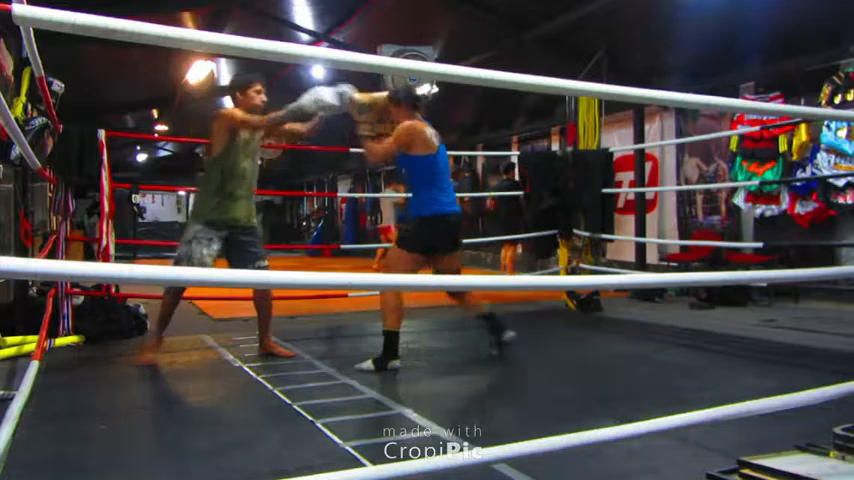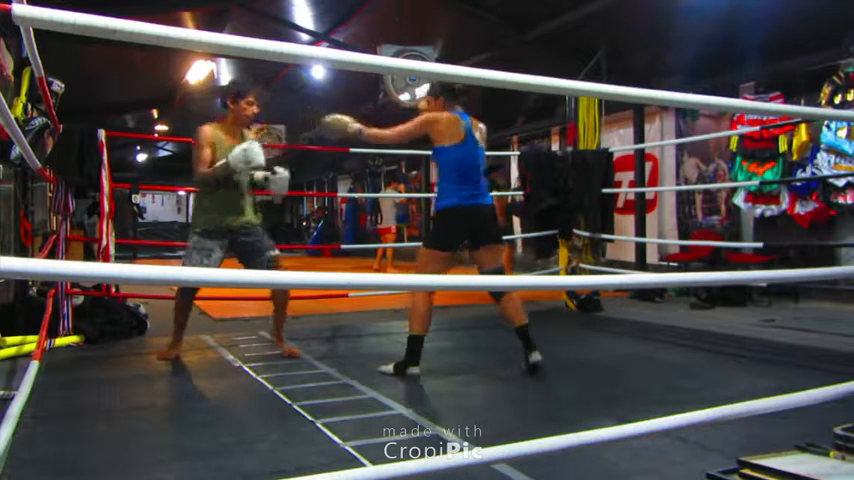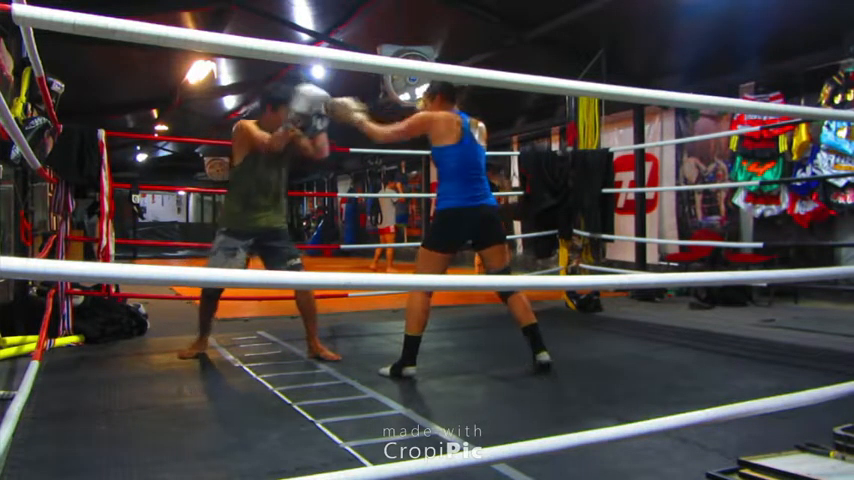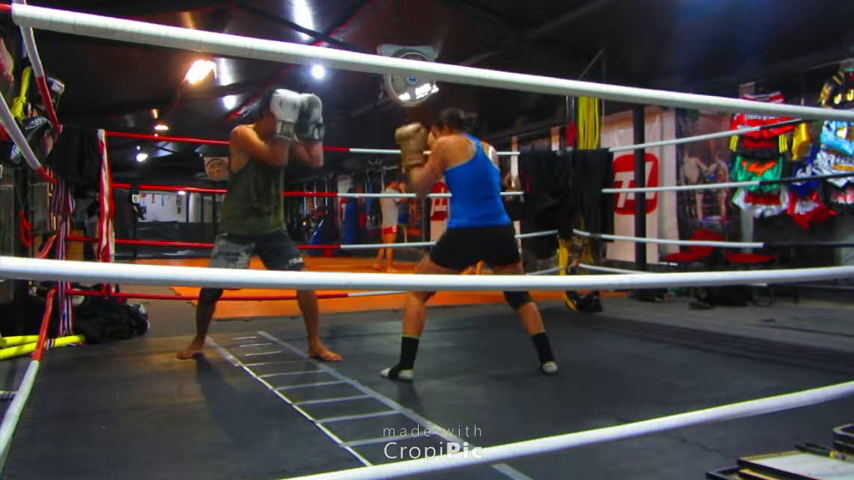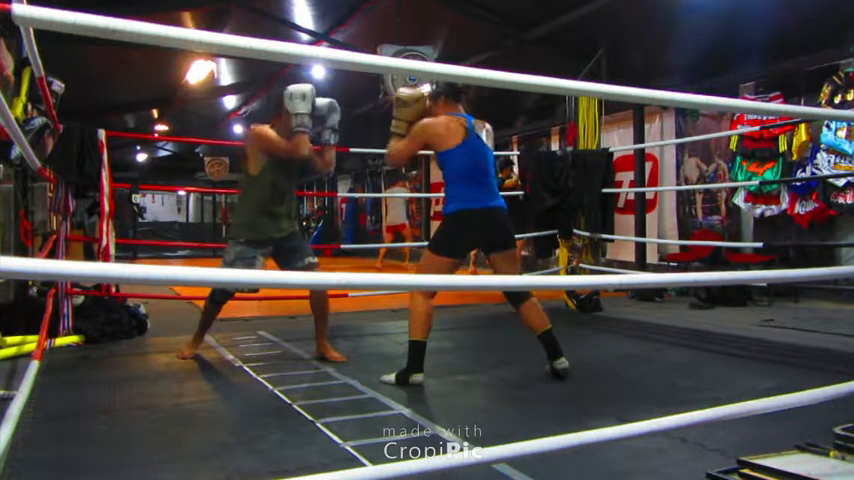
dt=0.5s
person 1, frame 1
left shoulder: (409, 129)
right shoulder: (427, 132)
left elbow: (376, 157)
right elbow: (394, 155)
left hip: (427, 220)
right hip: (449, 217)
left ankle: (388, 356)
right ankle: (500, 331)
person 1, frame 2
left shoulder: (437, 120)
right shoulder: (479, 127)
left elbow: (390, 136)
left wrist: (354, 129)
left hip: (452, 214)
right hip: (483, 212)
left knee: (423, 286)
left ankle: (411, 360)
right ankle: (531, 351)
person 1, frame 3
left shoulder: (433, 119)
right shoulder: (478, 127)
left elbow: (383, 134)
left wrist: (354, 116)
left hip: (453, 215)
right hip: (486, 212)
left knee: (421, 288)
right knee: (508, 286)
left ankle: (407, 362)
right ankle: (539, 350)
person 1, frame 4
left shoulder: (446, 145)
right shoulder: (488, 149)
left elbow: (419, 187)
left wrist: (412, 155)
left hip: (464, 234)
right hip: (500, 232)
left knee: (416, 294)
right knee: (519, 296)
left ankle: (405, 365)
right ankle: (547, 358)
person 1, frame 5
left shoulder: (432, 126)
left elbow: (394, 158)
left wrist: (401, 121)
left hip: (461, 219)
right hip: (496, 217)
left knee: (421, 291)
right knee: (518, 291)
left ankle: (414, 369)
right ankle: (556, 357)
person 2, frame 1
left shoulder: (260, 127)
right shoulder: (226, 117)
left elbow: (300, 130)
right elbow: (266, 121)
left wrist: (316, 111)
right wrist: (300, 107)
left hip: (243, 218)
right hip: (210, 215)
left ankle: (265, 341)
right ankle: (153, 341)
person 2, frame 2
left shoulder: (249, 137)
right shoulder: (207, 133)
right elbow: (201, 175)
left wrist: (266, 177)
right wrist: (230, 165)
left hip: (245, 220)
right hip: (210, 223)
left knee: (277, 270)
right knee: (190, 283)
left ankle: (279, 337)
right ankle: (176, 341)
person 2, frame 3
left shoulder: (289, 134)
right shoulder: (245, 128)
left elbow: (320, 153)
right elbow: (269, 143)
left wrist: (316, 118)
right wrist: (295, 115)
left hip: (272, 224)
right hip: (237, 224)
right knee: (213, 285)
left ankle: (314, 344)
right ankle: (201, 340)
person 2, frame 4
left shoulder: (284, 135)
right shoulder: (242, 134)
left elbow: (316, 161)
right elbow: (276, 159)
left wrist: (314, 124)
right wrist: (287, 122)
left hip: (272, 226)
right hip: (238, 227)
right knee: (211, 287)
left ankle: (315, 344)
right ankle: (199, 340)
person 2, frame 5
left shoulder: (297, 138)
right shoulder: (260, 134)
left elbow: (325, 167)
right elbow: (296, 152)
left wrist: (330, 129)
right wrist: (301, 116)
left hip: (285, 229)
right hip: (250, 230)
right knee: (224, 289)
left ankle: (323, 344)
right ankle: (197, 339)
